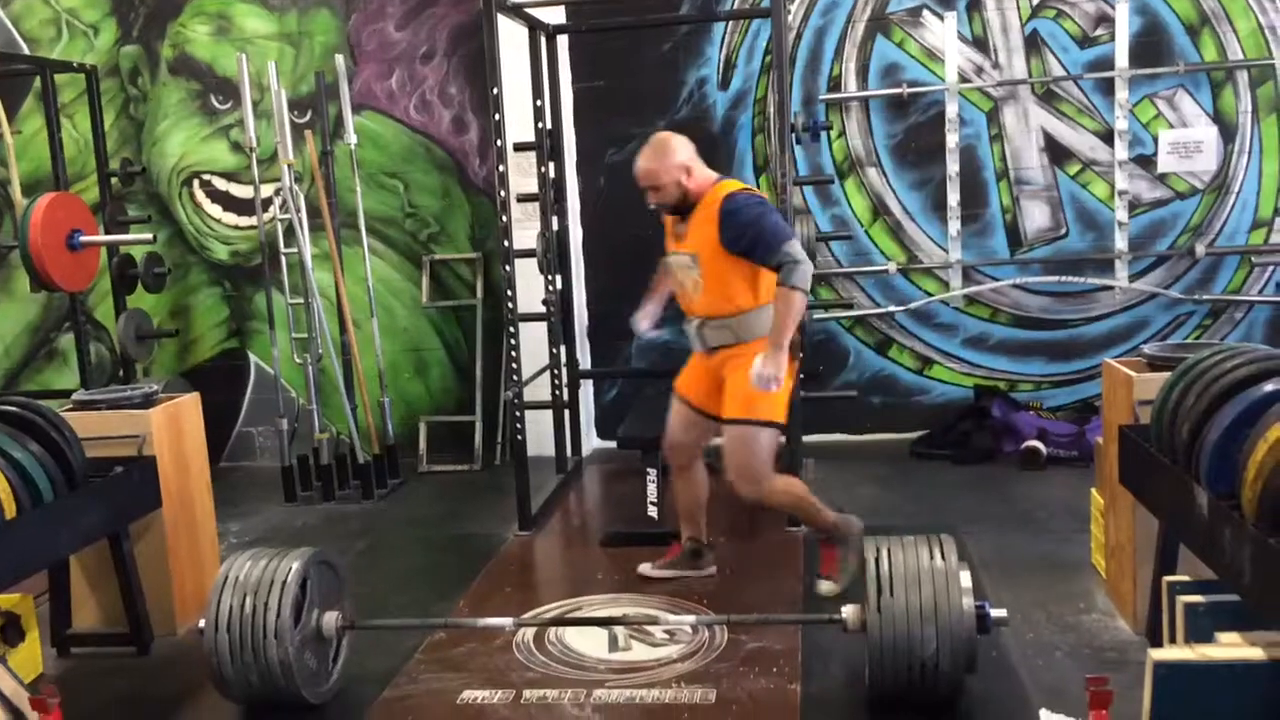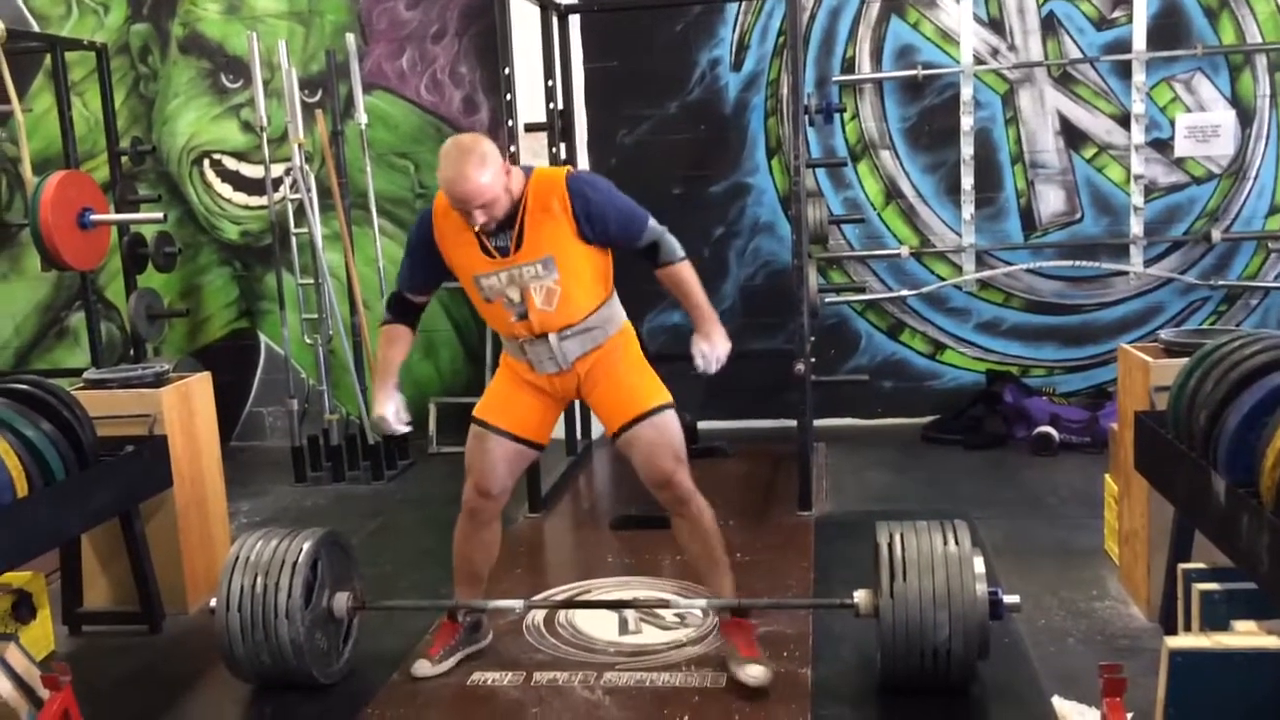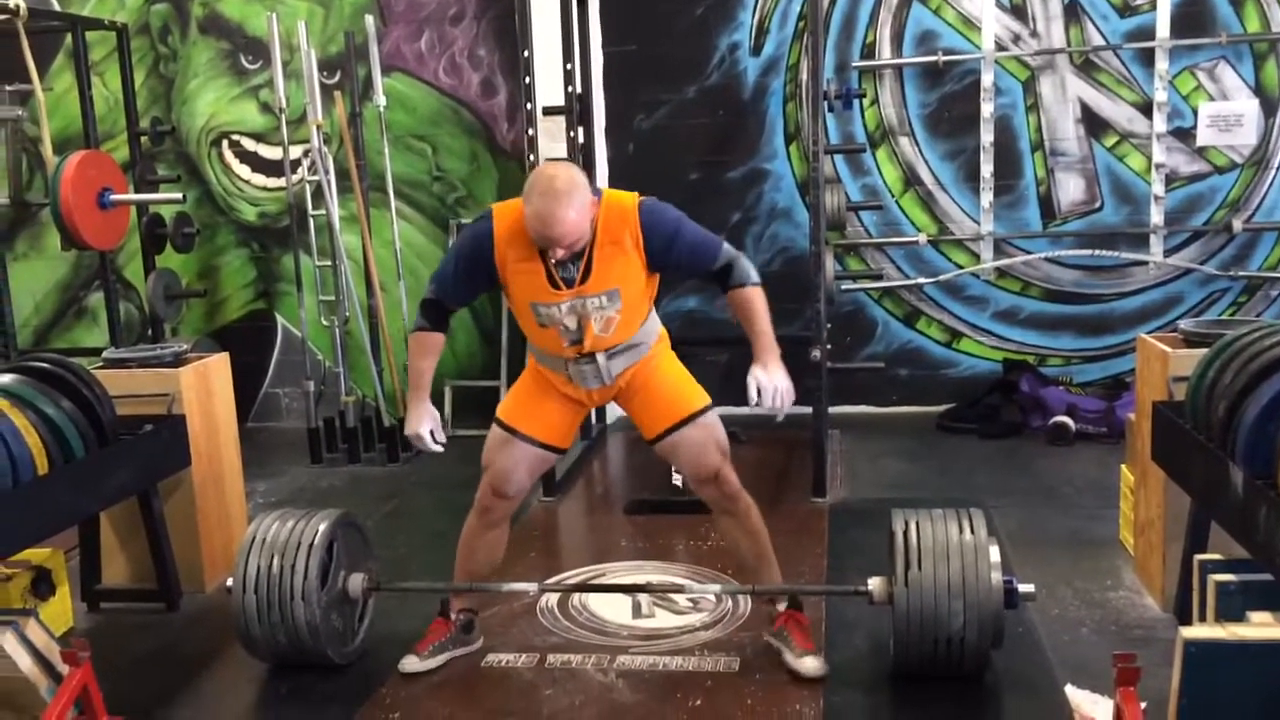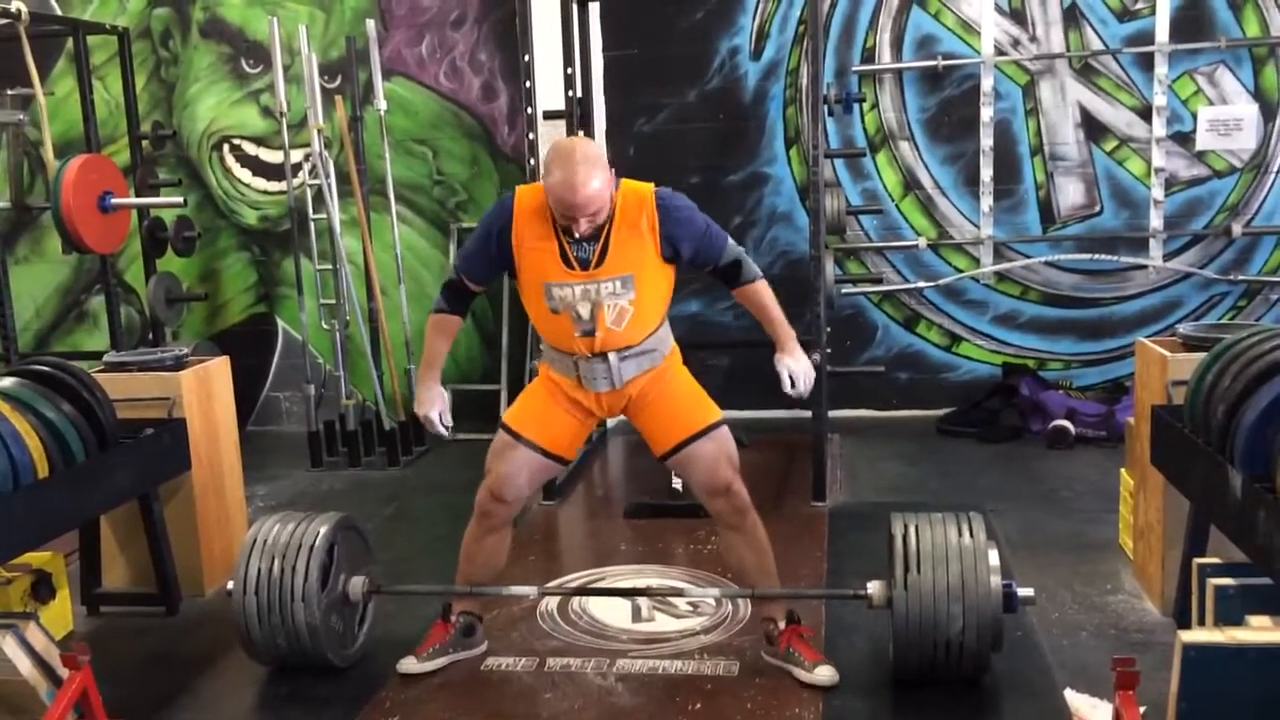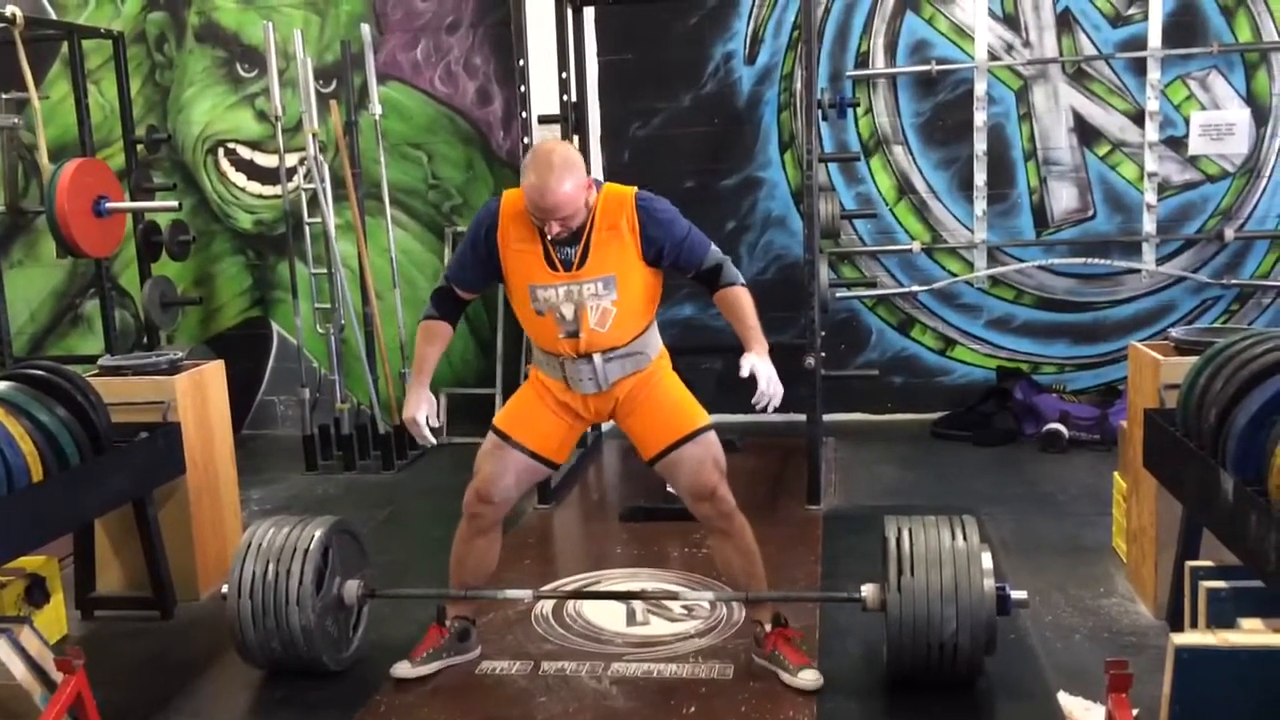
dt=1s
person 1, frame 1
left shoulder: (734, 207)
right shoulder: (678, 207)
left elbow: (795, 267)
left wrist: (774, 352)
right wrist: (654, 301)
left hip: (758, 352)
right hip: (712, 350)
left knee: (750, 480)
right knee: (678, 452)
left ankle: (838, 531)
right ankle: (693, 549)
person 1, frame 2
left shoulder: (572, 192)
right shoulder: (437, 223)
left elbow: (658, 245)
right elbow: (403, 305)
left wrist: (707, 326)
right wrist: (384, 385)
left hip: (604, 350)
right hip: (525, 365)
left knee: (673, 484)
right knee: (481, 496)
left ankle: (734, 620)
right ankle: (467, 622)
person 1, frame 3
left shoulder: (639, 222)
right shoulder: (496, 233)
left elbow: (728, 268)
right elbow: (436, 307)
left wrist: (765, 355)
right wrist: (419, 399)
left hip: (641, 360)
right hip: (554, 373)
left knee: (719, 482)
right knee: (495, 494)
left ankle: (783, 615)
right ankle: (456, 622)
person 1, frame 4
left shoulder: (658, 209)
right shoulder: (513, 217)
left elbow: (735, 266)
right elbow: (456, 293)
left wrist: (787, 343)
right wrist: (429, 381)
left hip: (651, 370)
right hip: (563, 379)
left knee: (728, 494)
right knee: (495, 499)
left ankle: (781, 632)
right ankle: (461, 626)
person 1, frame 5
left shoulder: (639, 213)
right shoulder: (498, 221)
left elbow: (718, 272)
right elbow: (448, 300)
left wrist: (757, 350)
right wrist: (419, 386)
left hip: (639, 373)
right hip: (552, 381)
left knee: (714, 499)
right knee: (482, 501)
left ankle: (770, 635)
right ankle: (456, 631)
